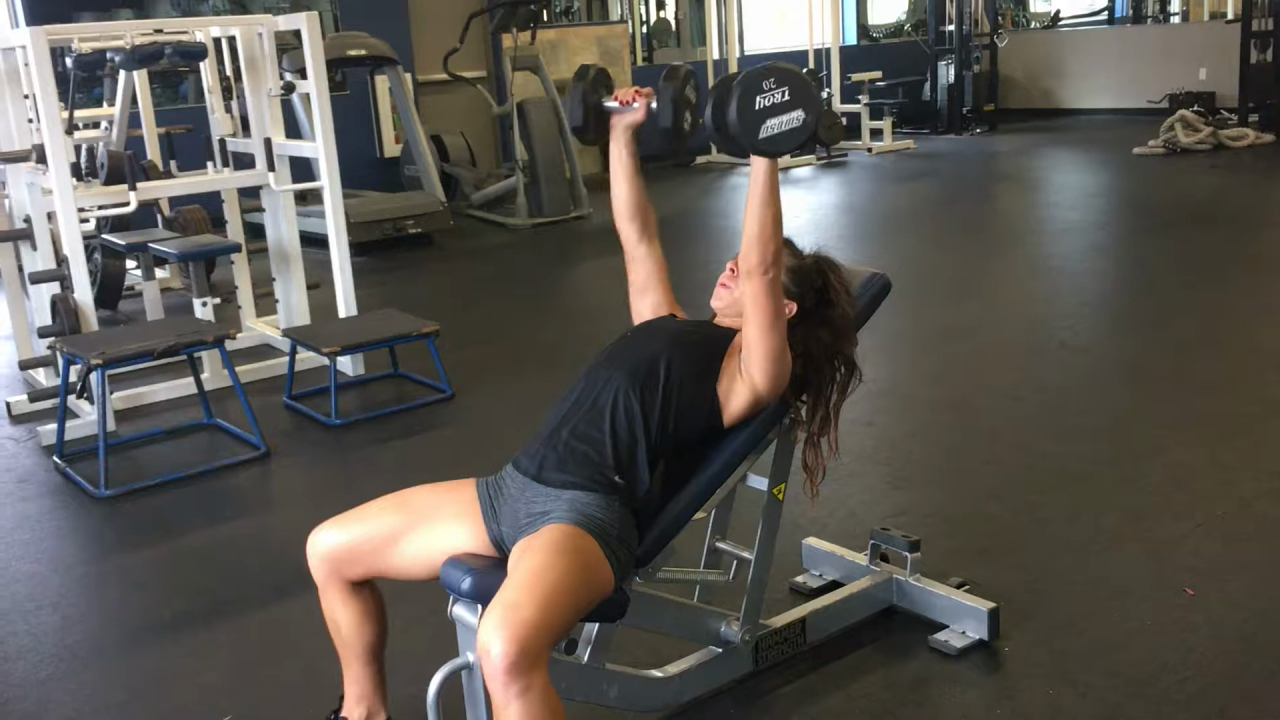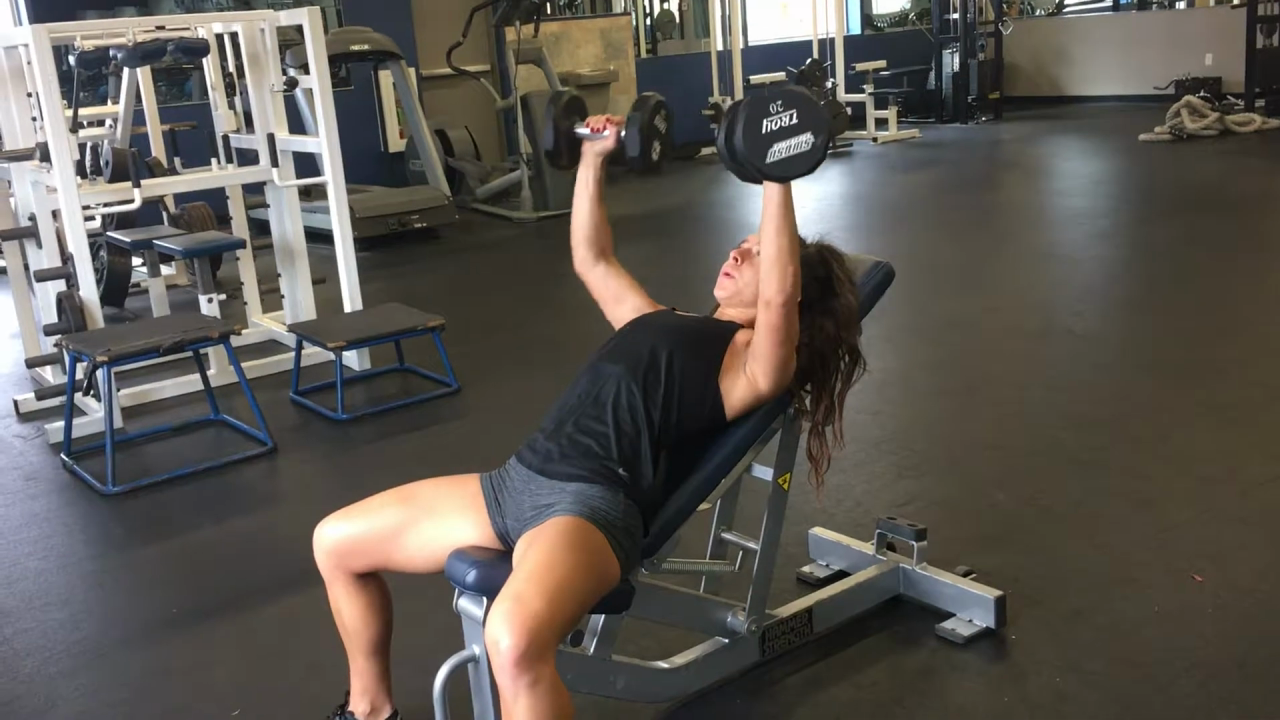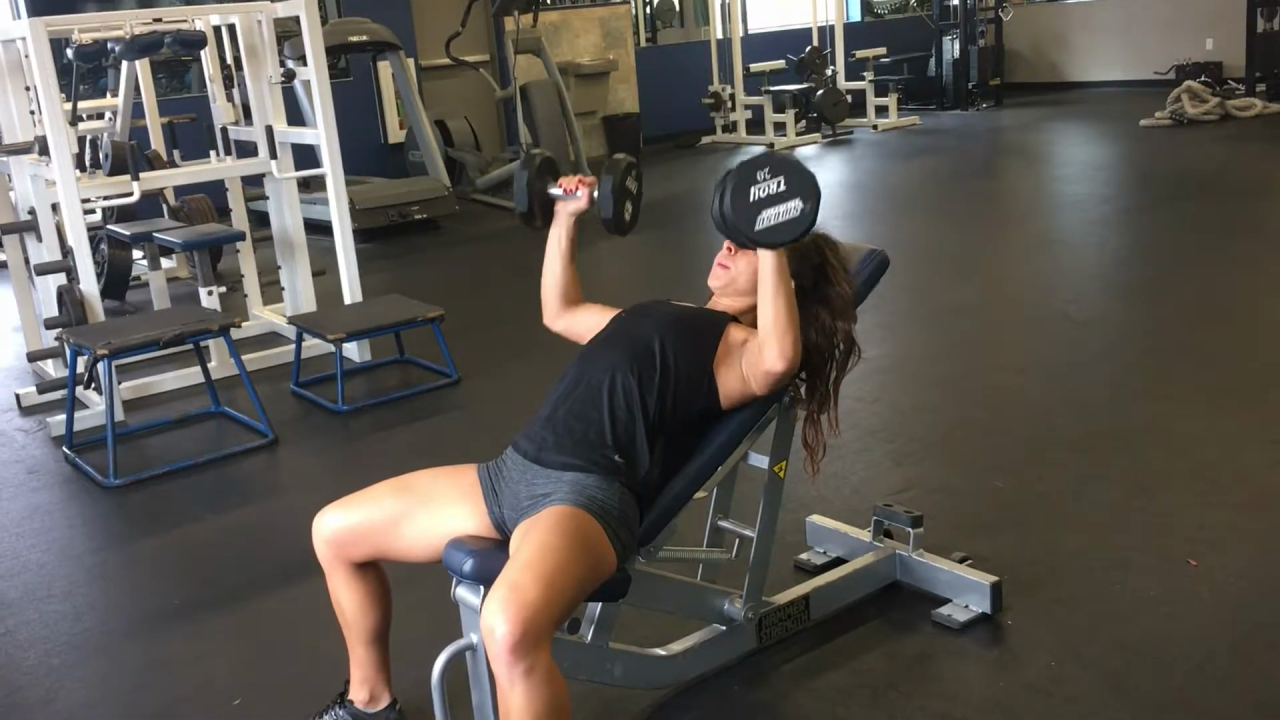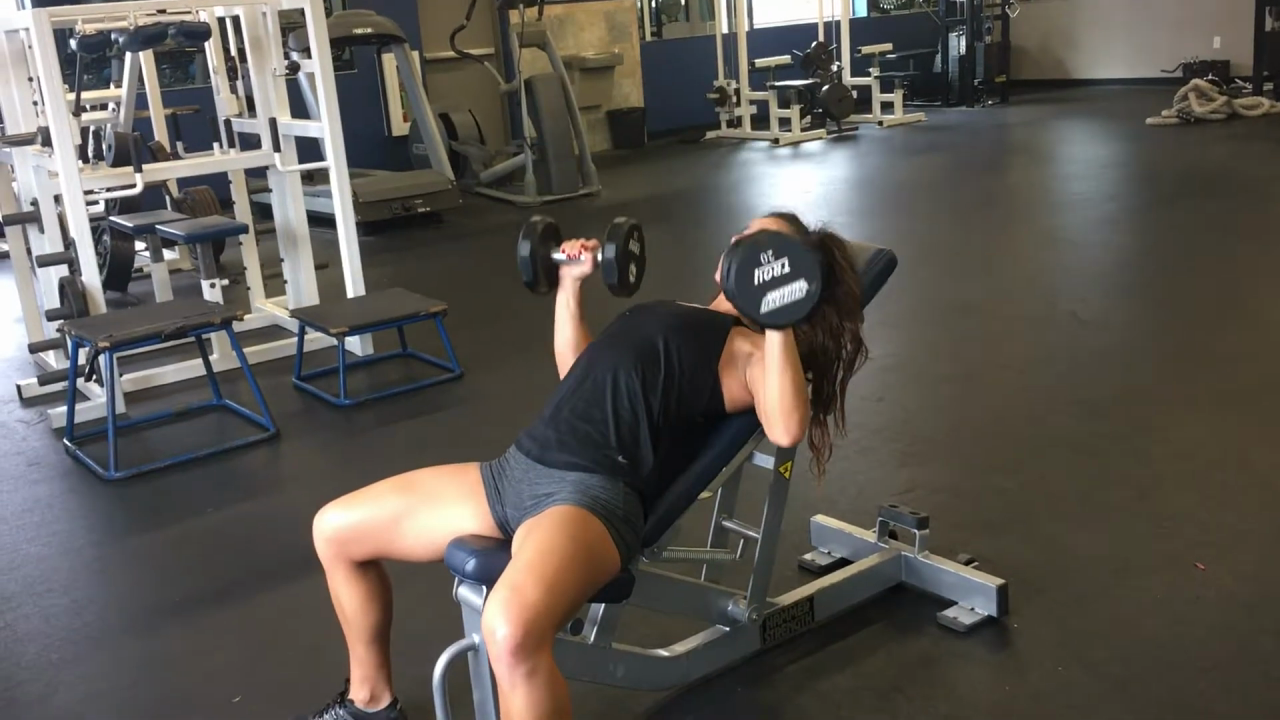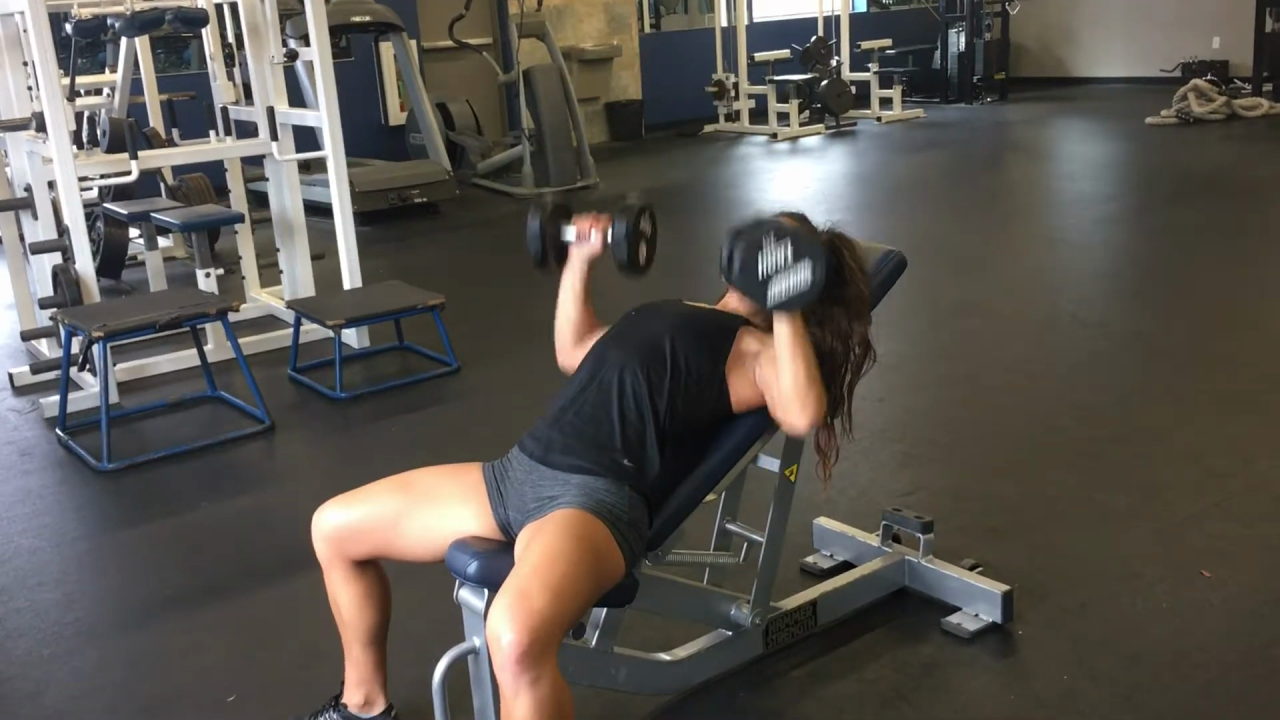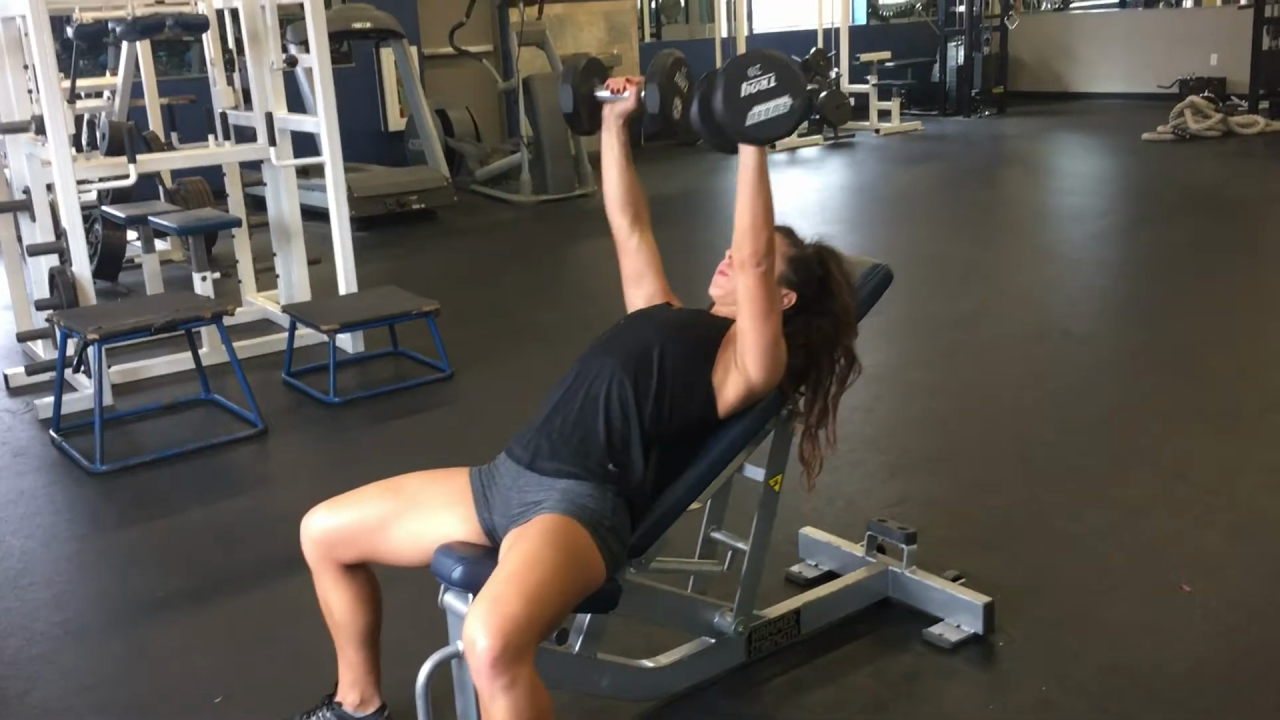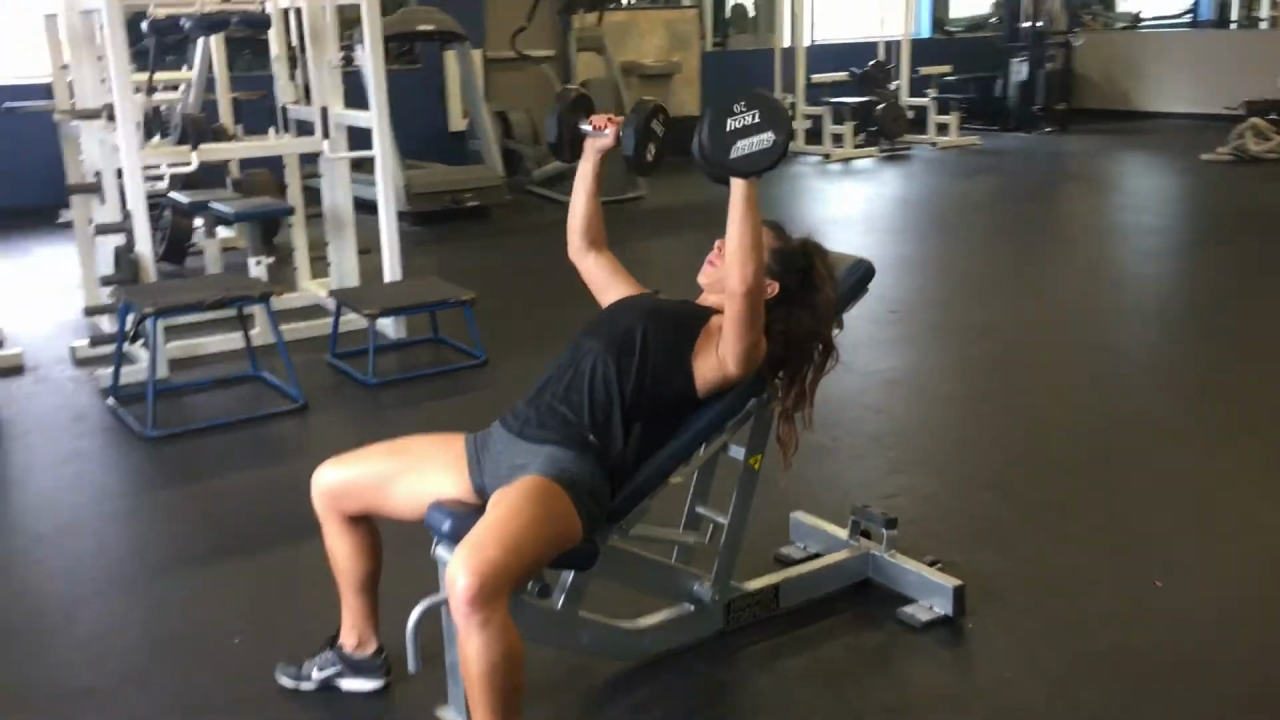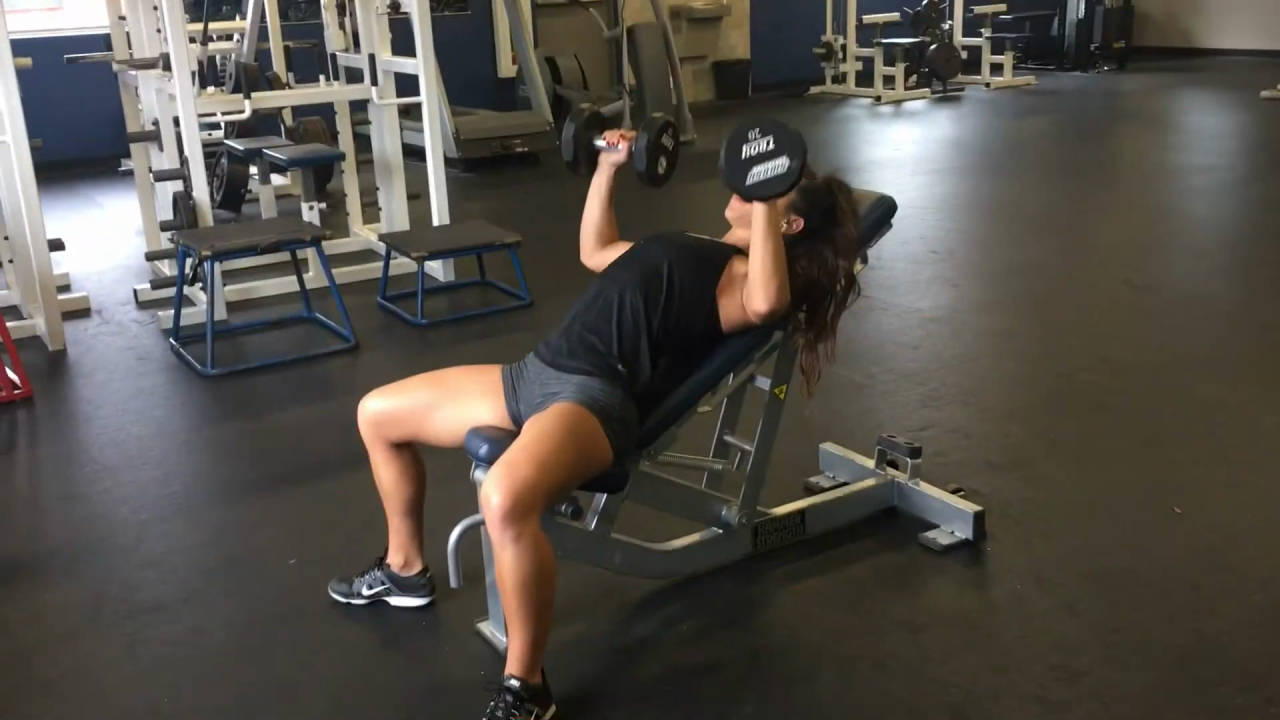
dt=0.5s
person 1, frame 1
left shoulder: (757, 367)
right shoulder: (668, 328)
left elbow: (759, 268)
right elbow: (637, 234)
left wrist: (764, 152)
right wrist: (622, 130)
left hip: (589, 512)
right hip: (515, 485)
left knee: (506, 649)
right knee: (328, 550)
person 1, frame 2
left shoulder: (759, 361)
right shoulder: (663, 322)
left elbow: (778, 294)
right elbow: (592, 259)
left wrist: (776, 179)
right wrist: (594, 157)
left hip: (594, 502)
right hip: (518, 479)
left knee: (515, 640)
right knee: (335, 541)
person 1, frame 3
left shoulder: (746, 346)
right shoulder: (666, 314)
left elbow: (780, 362)
right elbow: (559, 313)
left wrist: (770, 241)
right wrist: (565, 218)
left hip: (591, 491)
right hip: (514, 470)
left knee: (511, 630)
right knee: (334, 532)
person 1, frame 4
left shoulder: (752, 348)
right shoulder: (674, 316)
left elbow: (786, 427)
right wrist: (570, 282)
left hip: (596, 490)
right hip: (518, 467)
left knee: (511, 631)
right knee: (335, 530)
person 1, frame 5
left shoulder: (758, 348)
right shoulder: (675, 311)
left elbow: (804, 416)
right elbow: (572, 352)
left wrist: (782, 300)
right wrist: (578, 264)
left hip: (602, 496)
right hip: (524, 470)
left knee: (516, 632)
right knee: (336, 528)
person 1, frame 6
left shoulder: (751, 358)
right shoulder: (666, 317)
left elbow: (753, 260)
right elbow: (630, 225)
left wrist: (752, 142)
right wrist: (614, 122)
left hip: (583, 503)
right hip: (509, 473)
left knee: (492, 643)
right knee: (322, 534)
person 1, frame 7
left shoulder: (733, 345)
right shoulder: (655, 306)
left elbow: (743, 286)
right elbow: (584, 247)
left wrist: (742, 176)
right wrist: (593, 154)
left hip: (566, 467)
right hip: (503, 441)
left knee: (473, 584)
right knee: (333, 487)
right ankle: (359, 650)
person 1, frame 8
left shoulder: (750, 276)
right shoulder: (693, 248)
left elbow: (768, 301)
right elbow: (595, 249)
left wrist: (765, 195)
right wrist: (608, 165)
left hip: (598, 394)
right hip: (539, 370)
left knee: (506, 499)
right knee: (377, 413)
right ankle: (406, 568)
